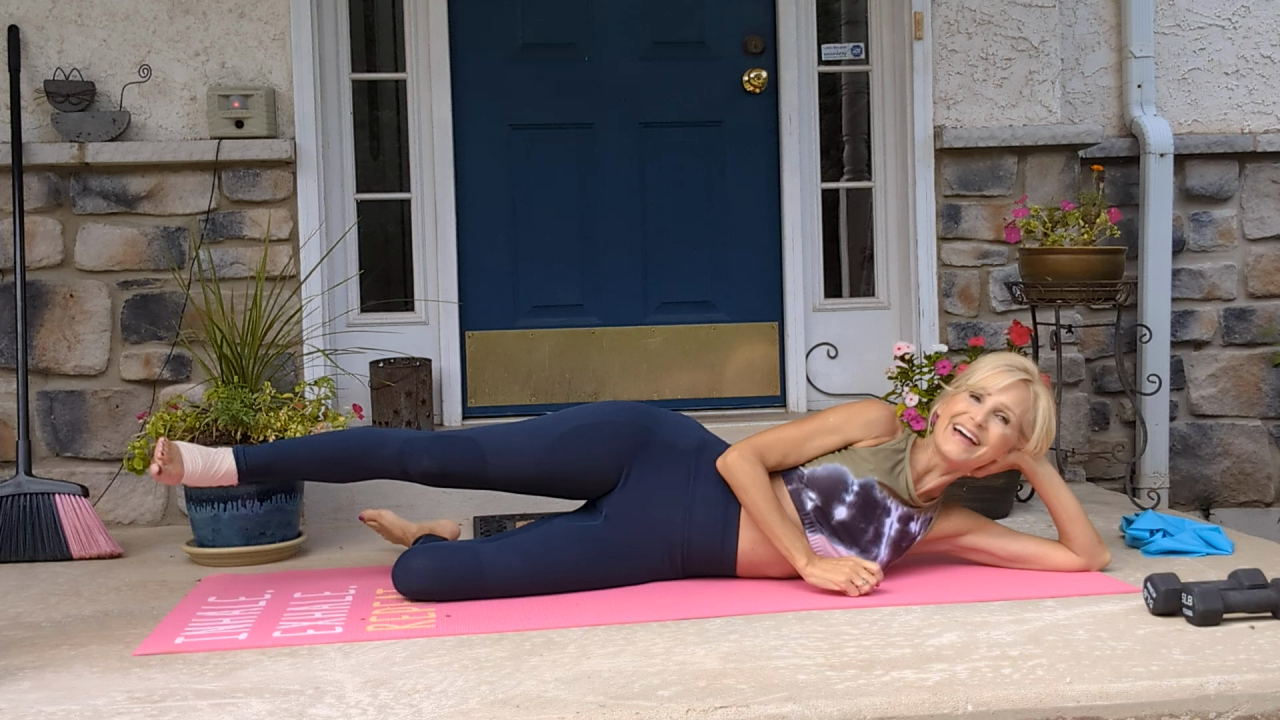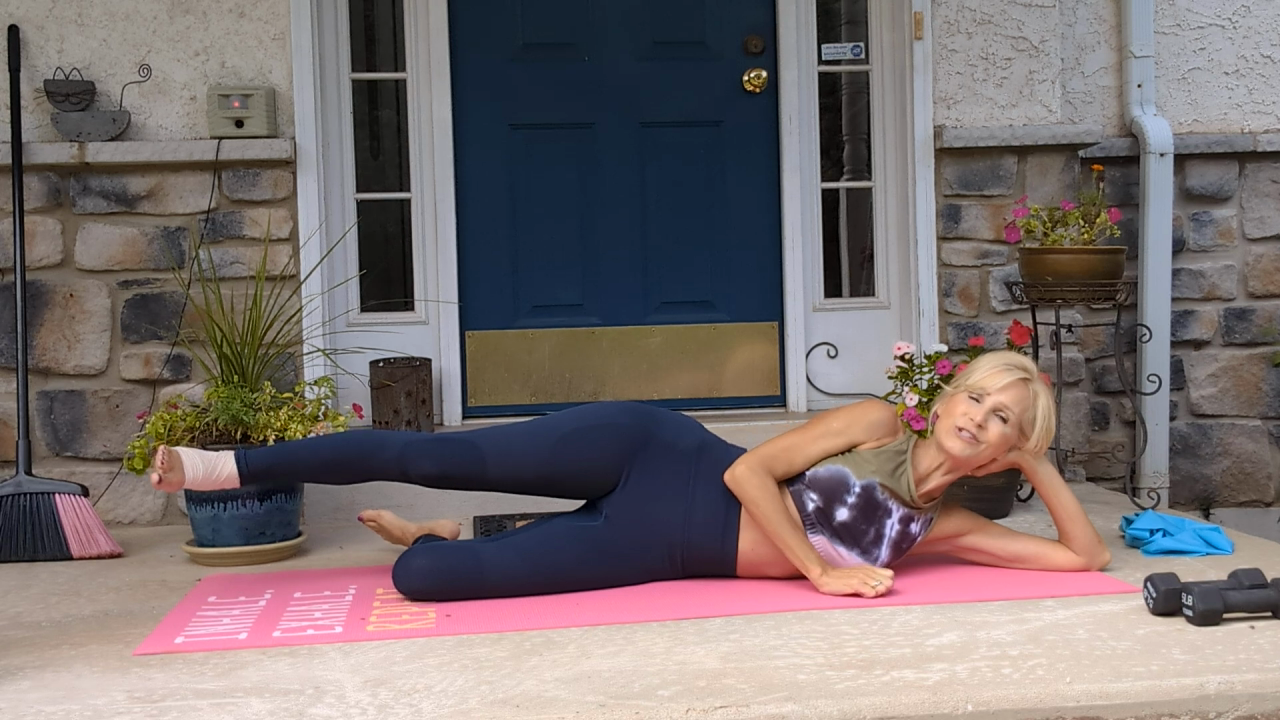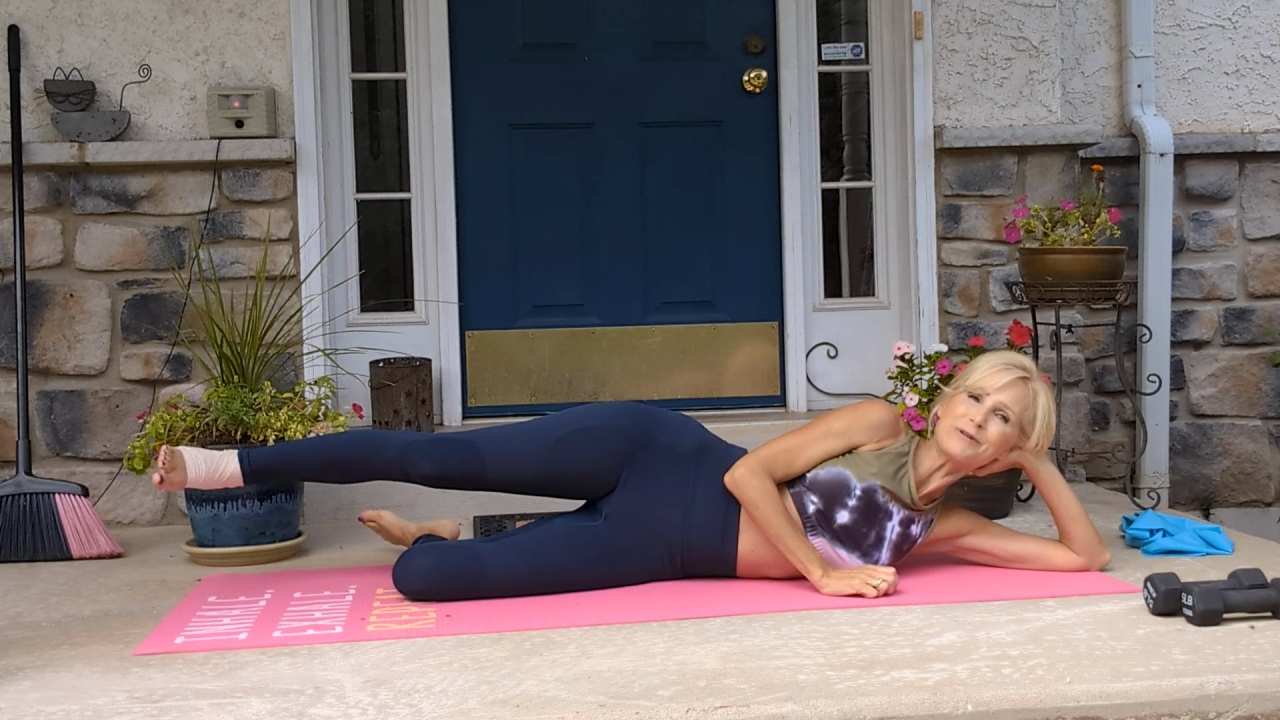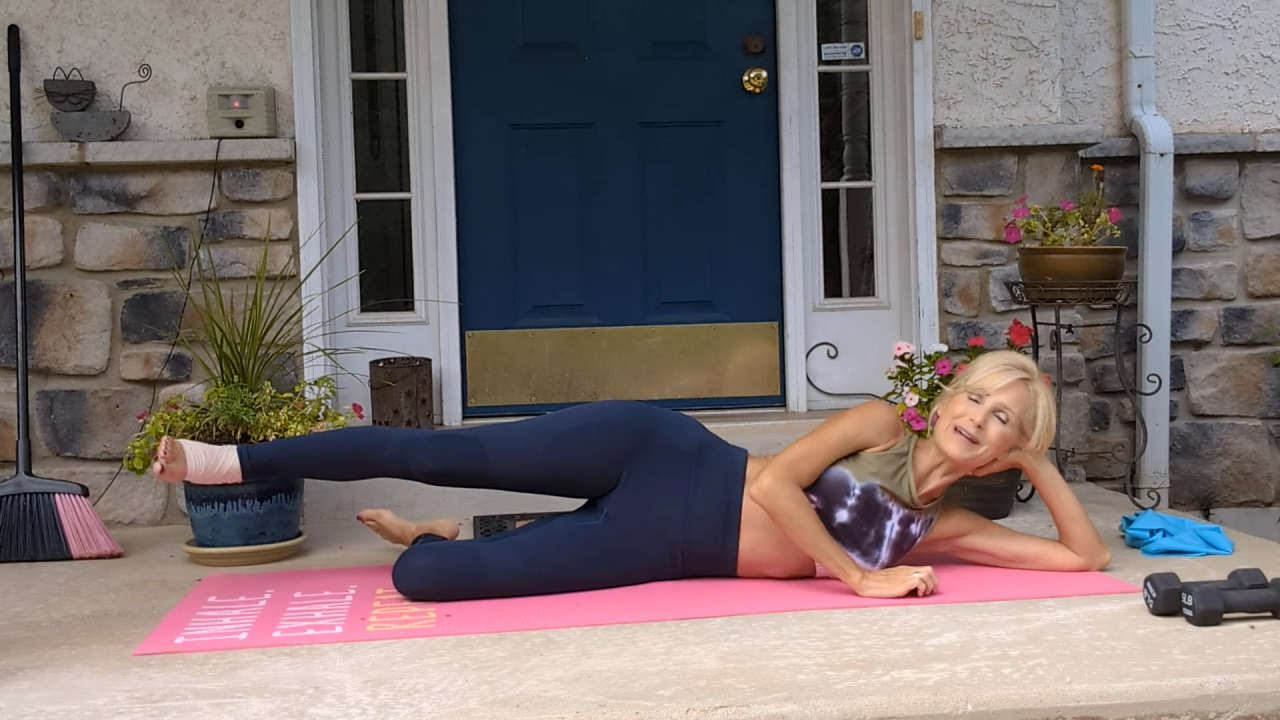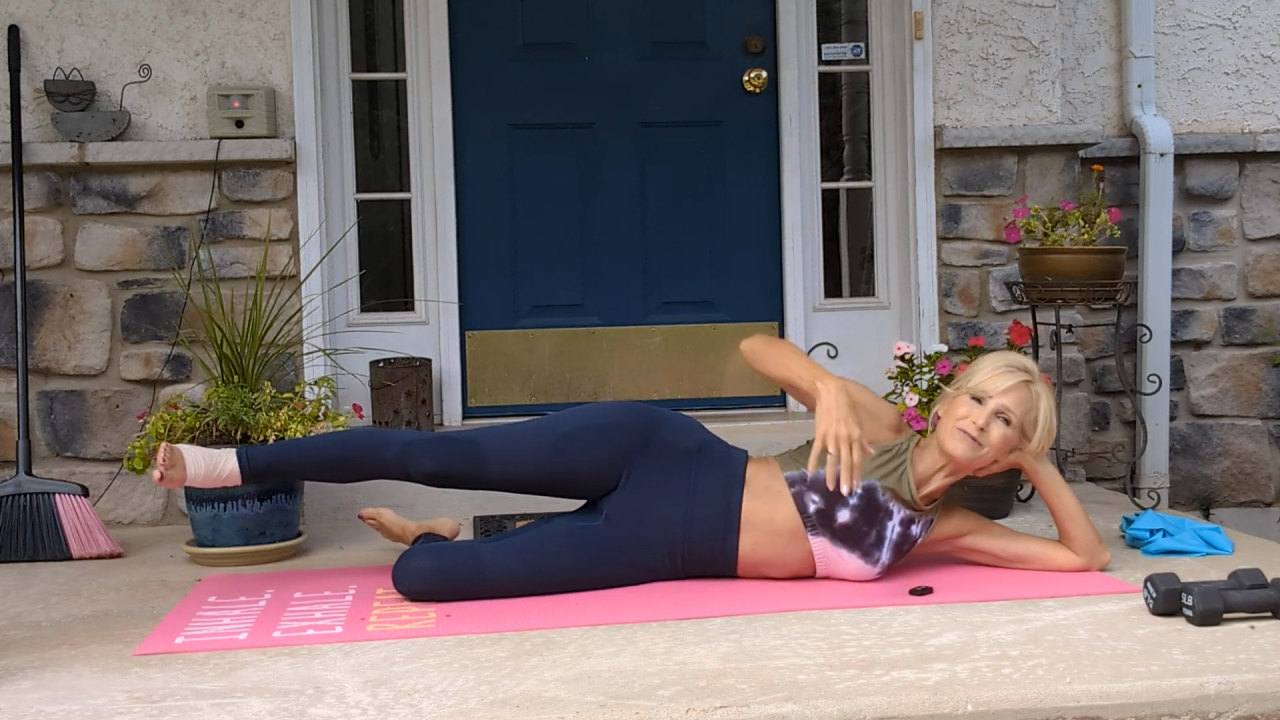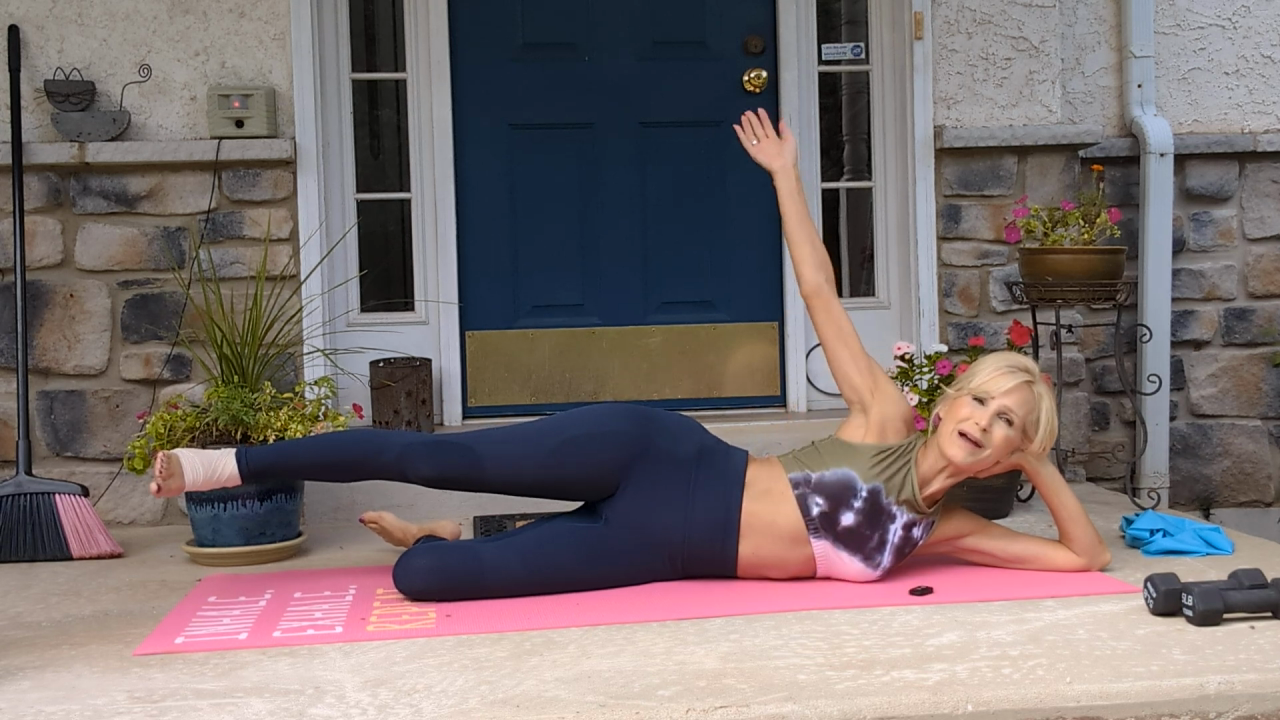
dt=0.4s
person 1, frame 1
left shoulder: (941, 523)
right shoulder: (876, 422)
left elbow: (1086, 556)
right elbow: (741, 458)
left wrist: (1040, 464)
right wrist: (809, 563)
left hip: (656, 546)
right hip: (656, 454)
right knee: (432, 455)
left ankle: (434, 537)
right ankle: (231, 460)
person 1, frame 2
left shoulder: (939, 524)
right shoulder: (876, 425)
left elbow: (1085, 556)
right elbow: (748, 470)
left wrist: (1039, 466)
right wrist: (817, 571)
left hip: (655, 549)
right hip: (656, 456)
left knee: (424, 579)
right knee: (430, 456)
left ankle: (438, 538)
right ankle: (232, 465)
person 1, frame 3
left shoulder: (940, 525)
right shoulder: (879, 424)
left elbow: (1085, 556)
right elbow: (748, 473)
left wrist: (1041, 464)
right wrist: (821, 571)
left hip: (656, 550)
right hip: (654, 454)
right knee: (433, 456)
left ankle: (429, 538)
right ankle: (234, 463)
person 1, frame 4
left shoulder: (939, 526)
right shoulder: (880, 425)
left elbow: (1086, 557)
right elbow: (773, 484)
left wrist: (1039, 466)
right wrist: (855, 577)
left hip: (657, 549)
right hip: (657, 455)
right knee: (433, 451)
left ankle: (437, 536)
right ankle: (233, 458)
person 1, frame 5
left shoulder: (937, 527)
right shoulder: (878, 424)
left elbow: (1086, 556)
right elbow: (757, 347)
left wrist: (1039, 464)
right wrist: (826, 387)
left hip: (661, 548)
right hip: (661, 455)
left knee: (420, 577)
right knee: (434, 454)
left ankle: (444, 538)
right ankle: (234, 462)
person 1, frame 6
left shoulder: (938, 528)
right shoulder: (885, 419)
left elbow: (1086, 555)
right elbow: (820, 297)
left wrist: (1040, 463)
right wrist: (786, 175)
left hip: (660, 554)
right hip: (661, 458)
right knee: (431, 458)
left ankle: (441, 540)
right ankle: (229, 466)
